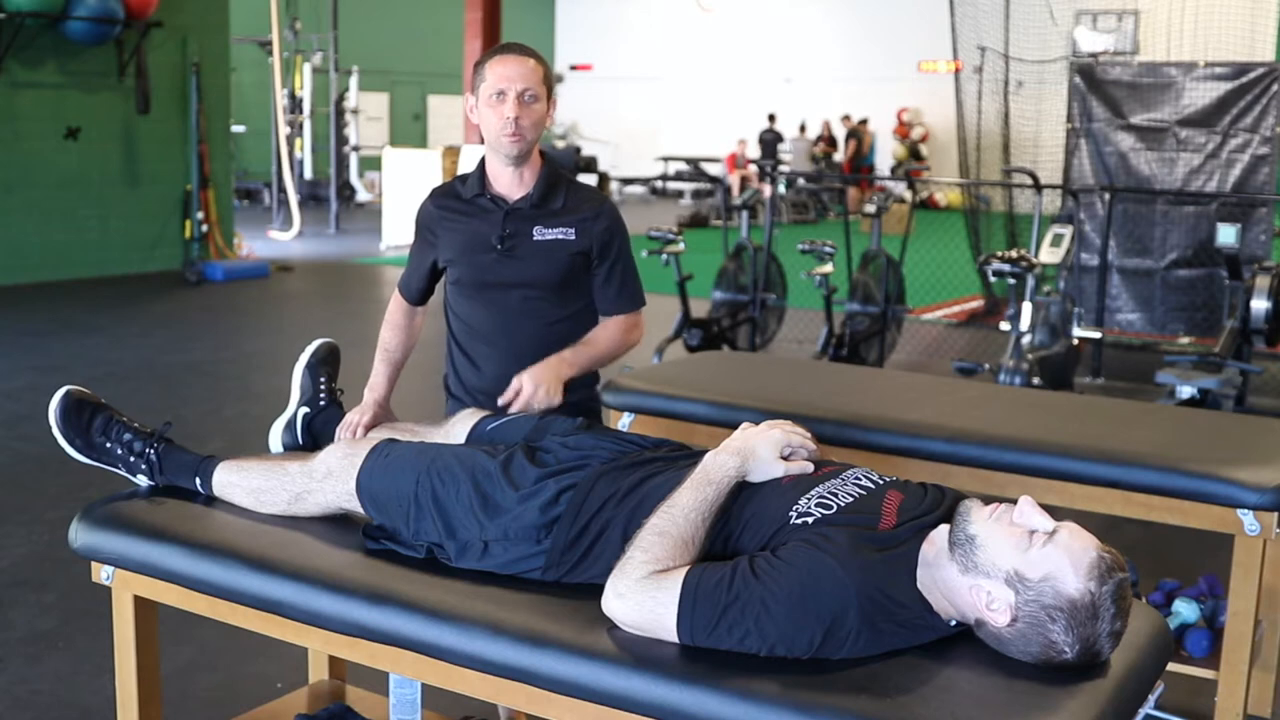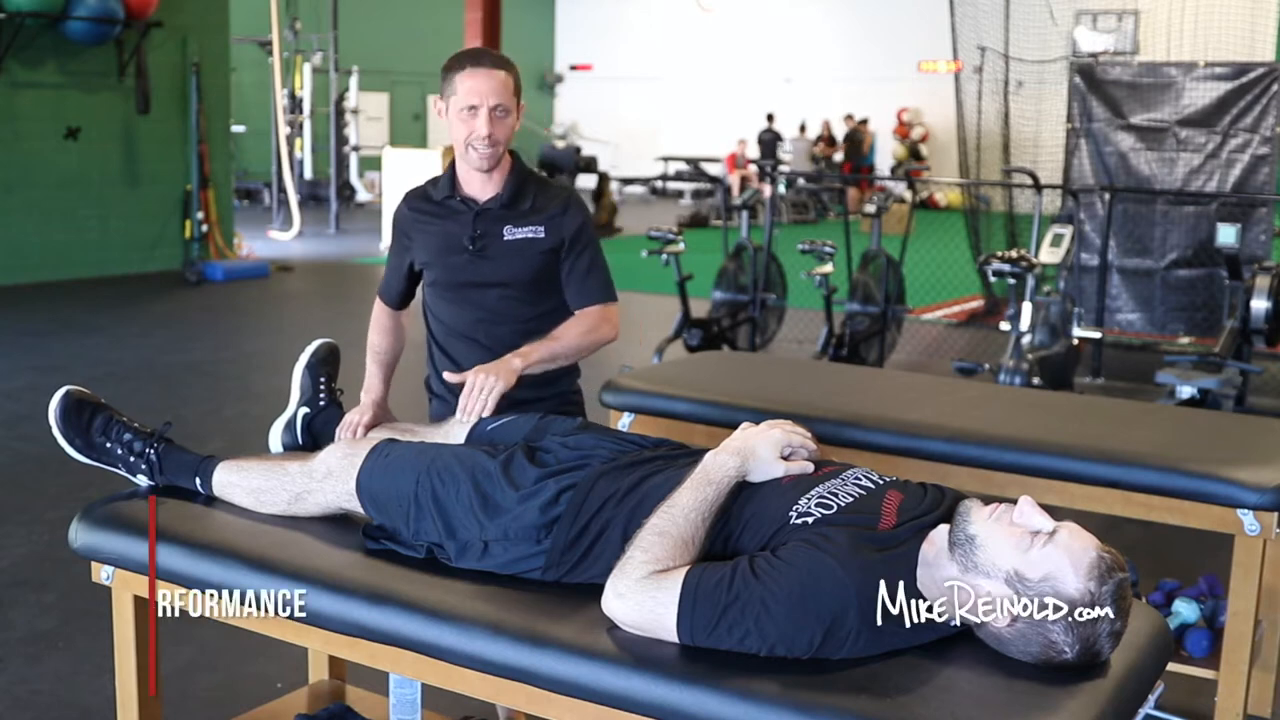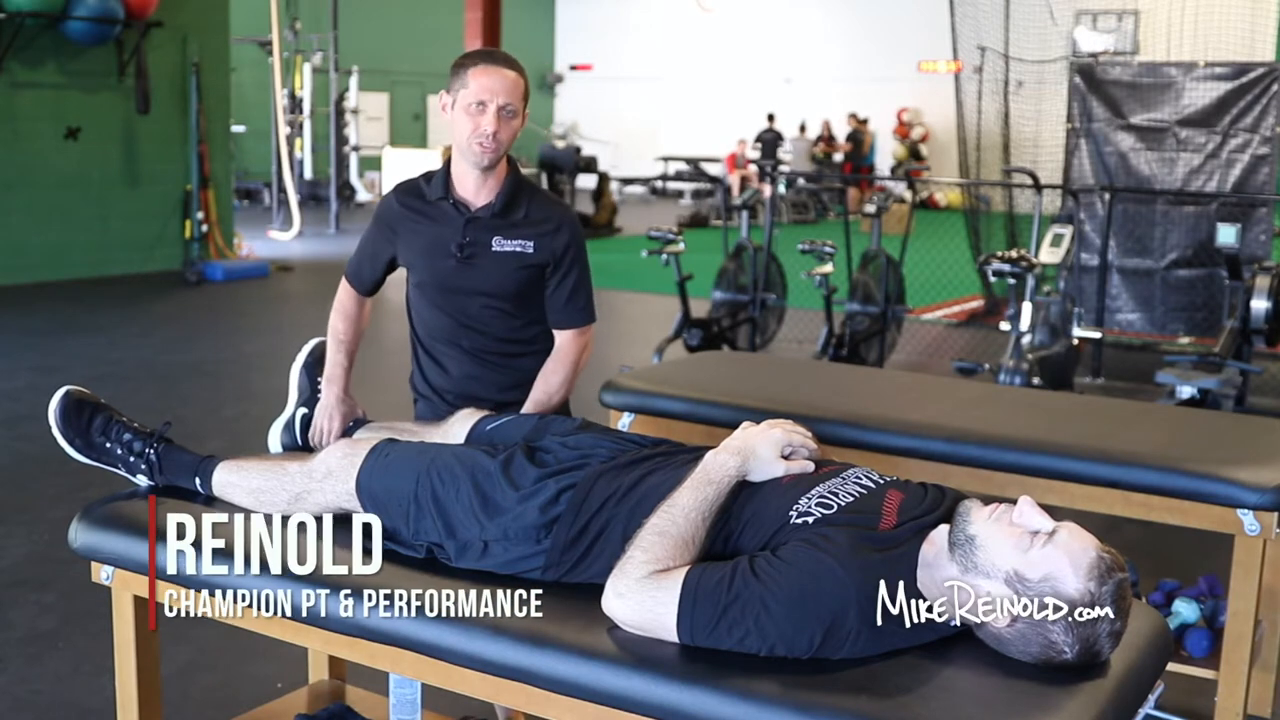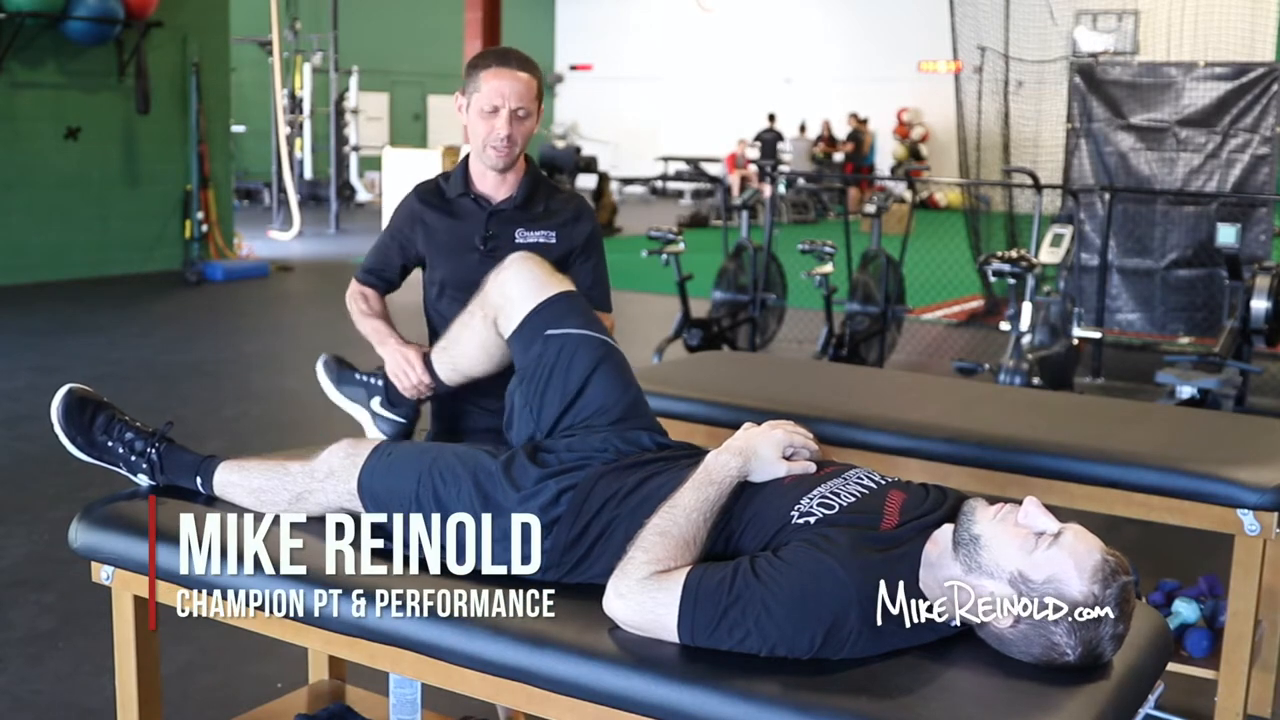
dt=0.7s
person 1, frame 1
left shoulder: (836, 594)
right shoulder: (941, 521)
left elbow: (631, 599)
left wrist: (732, 456)
right wrist: (758, 455)
left hip: (566, 512)
right hip: (642, 454)
left knee: (342, 470)
right knee: (466, 420)
left ankle: (172, 469)
right ankle: (339, 428)
person 1, frame 2
left shoulder: (838, 595)
right shoulder: (943, 518)
left elbow: (633, 599)
left wrist: (733, 459)
right wrist: (752, 452)
left hip: (566, 514)
right hip: (637, 453)
left knee: (342, 473)
right knee: (464, 422)
left ankle: (172, 469)
right ankle: (344, 427)
person 1, frame 3
left shoulder: (837, 597)
right shoulder: (940, 514)
left elbow: (633, 598)
left wrist: (731, 456)
right wrist: (779, 455)
left hip: (565, 513)
right hip: (641, 454)
left knee: (345, 471)
right knee: (462, 421)
left ankle: (170, 469)
right ankle: (337, 429)
person 1, frame 4
left shoulder: (838, 597)
right shoulder: (947, 517)
left elbow: (634, 596)
left wrist: (733, 456)
right wrist: (790, 452)
left hip: (569, 508)
right hip: (635, 452)
left knee: (338, 467)
right knee: (516, 272)
left ankle: (175, 467)
person 2, frame 1
left shoulder: (591, 213)
right shoulder: (442, 208)
left elbow: (626, 323)
right elbow: (407, 303)
left wrist: (562, 365)
right wrist: (375, 396)
person 2, frame 2
left shoulder: (561, 210)
right shoulder: (416, 211)
left elbow: (601, 321)
right elbow: (390, 306)
left wrist: (515, 363)
right wrist: (373, 396)
left hip: (549, 419)
right hip: (452, 419)
person 2, frame 3
left shoulder: (553, 223)
right shoulder: (404, 207)
left elbow: (572, 340)
right elbow: (354, 290)
right wrist: (335, 390)
right hip: (437, 420)
person 2, frame 4
left shoulder: (572, 215)
right shoulder: (424, 207)
left elbow: (597, 322)
right elbow: (363, 292)
right wrist: (393, 346)
right hip: (457, 422)
